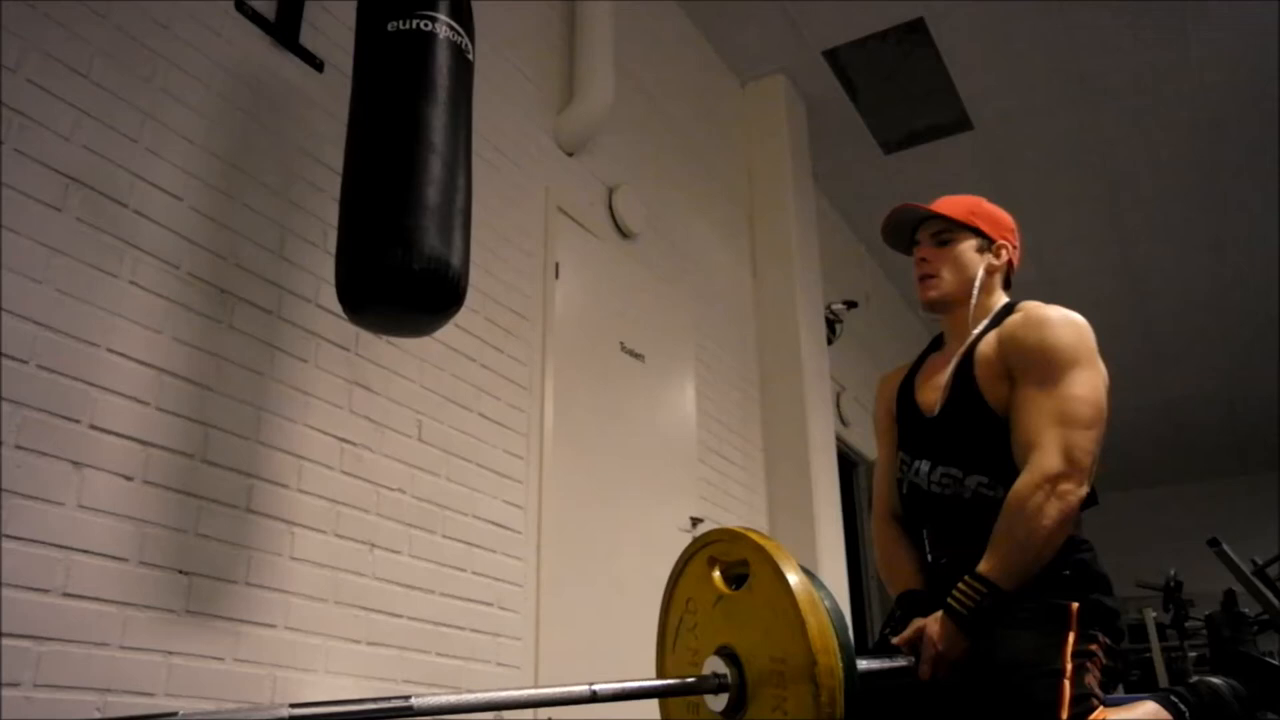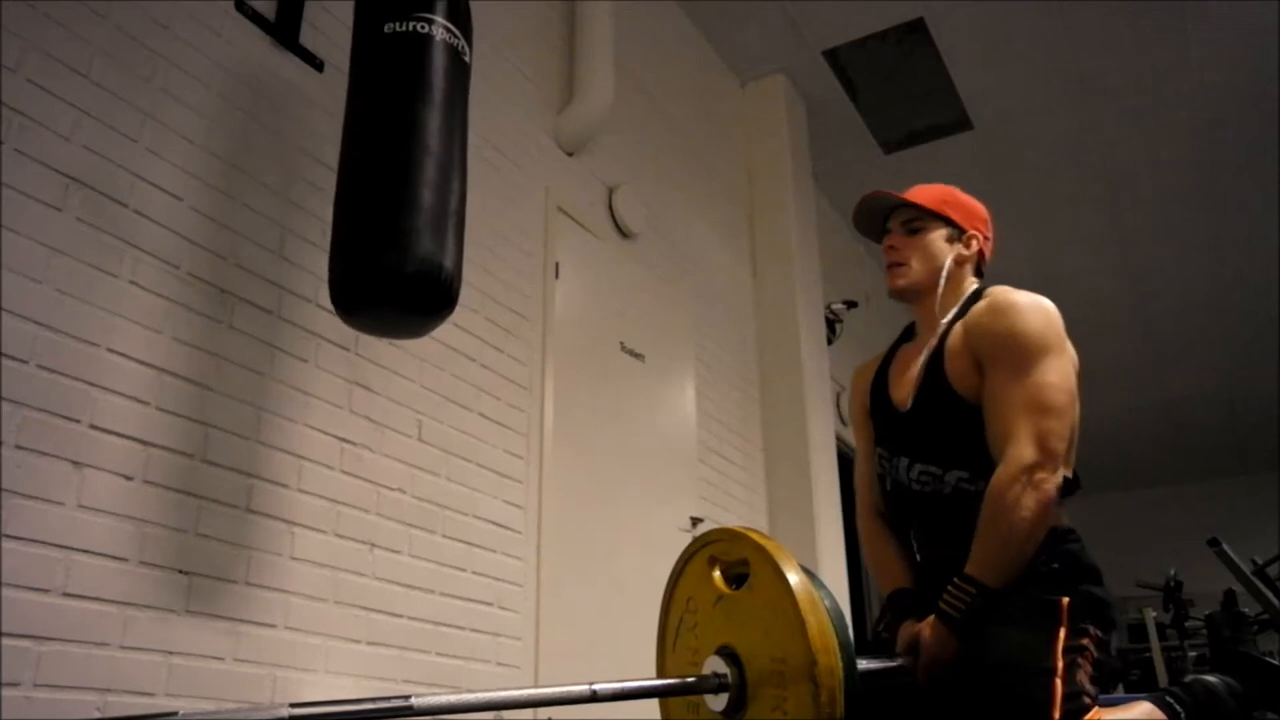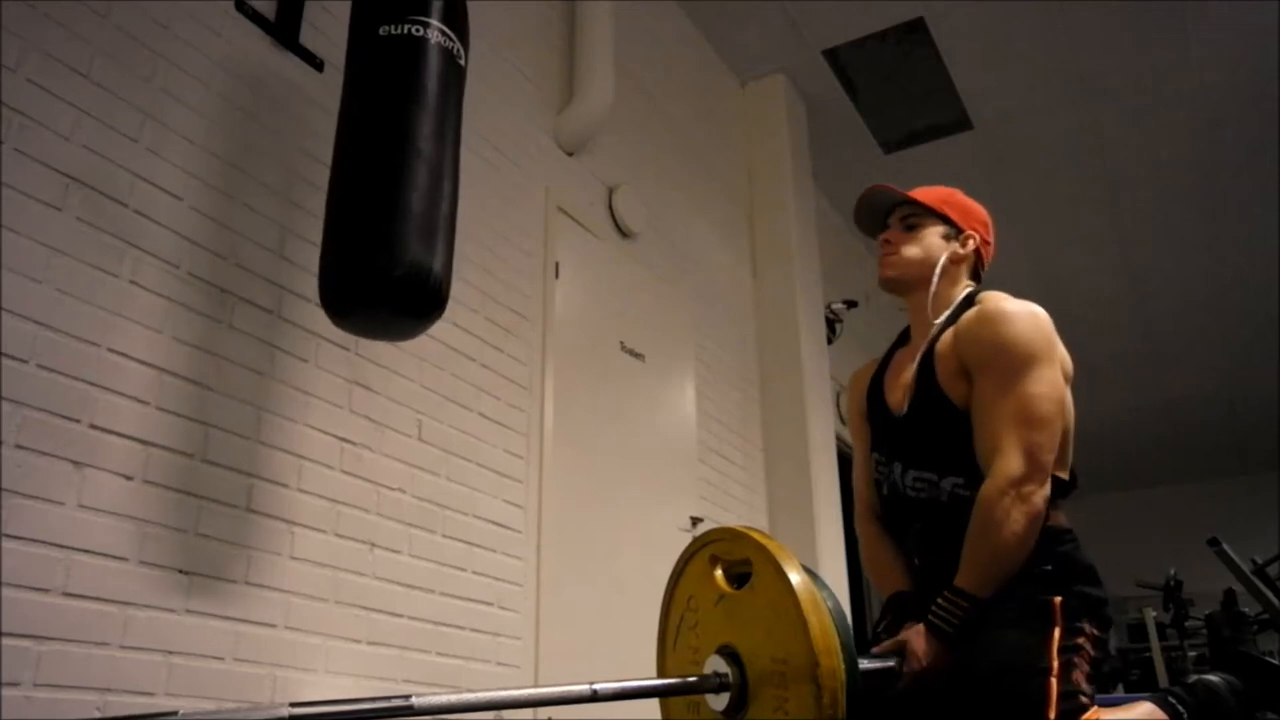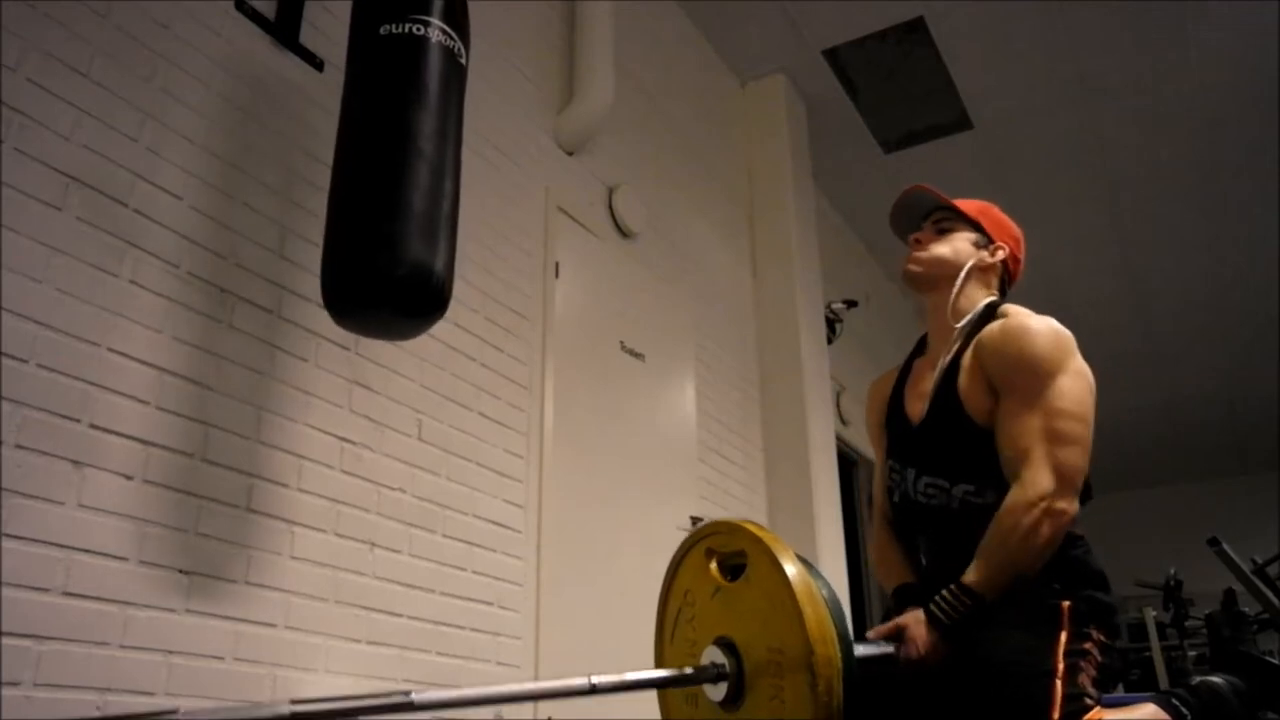
dt=0.4s
person 1, frame 1
left shoulder: (1044, 333)
right shoulder: (899, 387)
left elbow: (1057, 483)
right elbow: (888, 513)
left wrist: (964, 610)
right wrist: (914, 607)
left hip: (1039, 598)
right hip: (939, 602)
person 1, frame 2
left shoulder: (1011, 319)
right shoulder: (873, 379)
left elbow: (1034, 474)
right elbow: (873, 511)
left wrist: (958, 612)
right wrist: (906, 609)
left hip: (1031, 589)
right hip: (933, 596)
person 1, frame 3
left shoulder: (1002, 326)
right shoulder: (870, 384)
left elbow: (1020, 487)
right elbow: (871, 513)
left wrist: (947, 622)
right wrist: (906, 612)
left hip: (1029, 592)
right hip: (931, 601)
person 1, frame 4
left shoulder: (1022, 342)
right shoulder: (888, 392)
left elbow: (1050, 496)
right elbow: (887, 518)
left wrist: (948, 612)
right wrist: (910, 605)
left hip: (1038, 600)
right hip: (944, 603)
